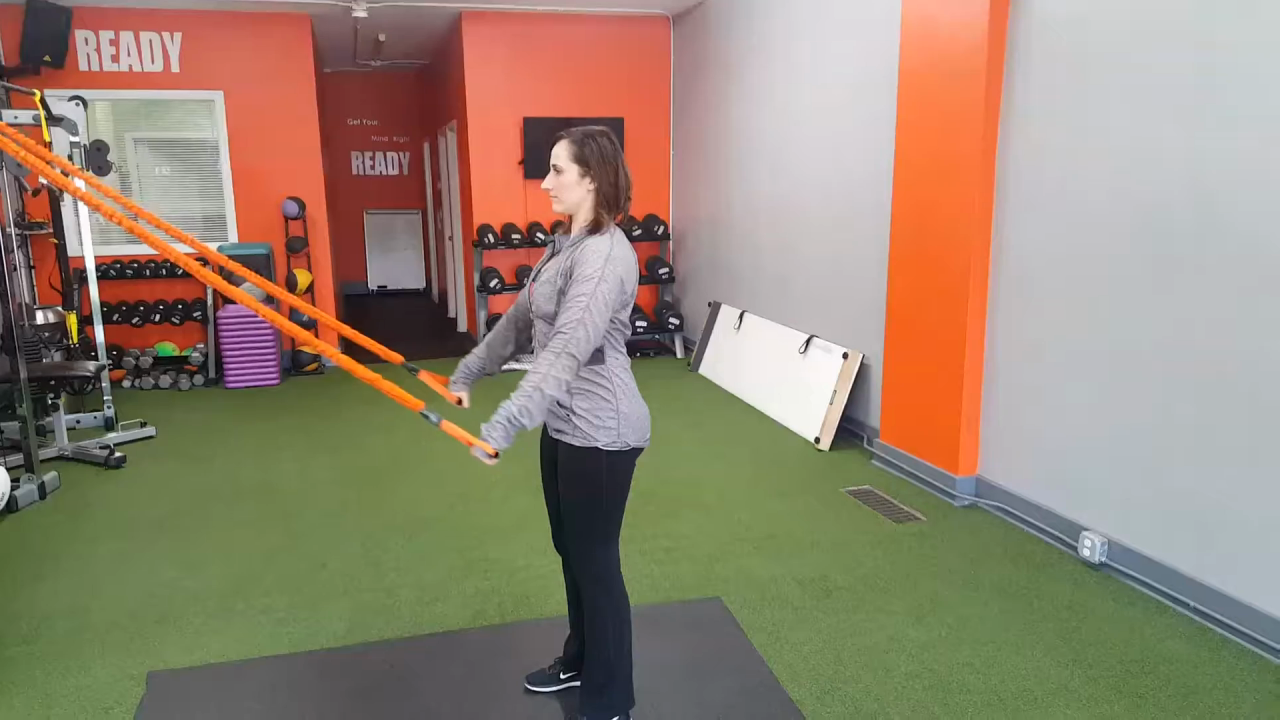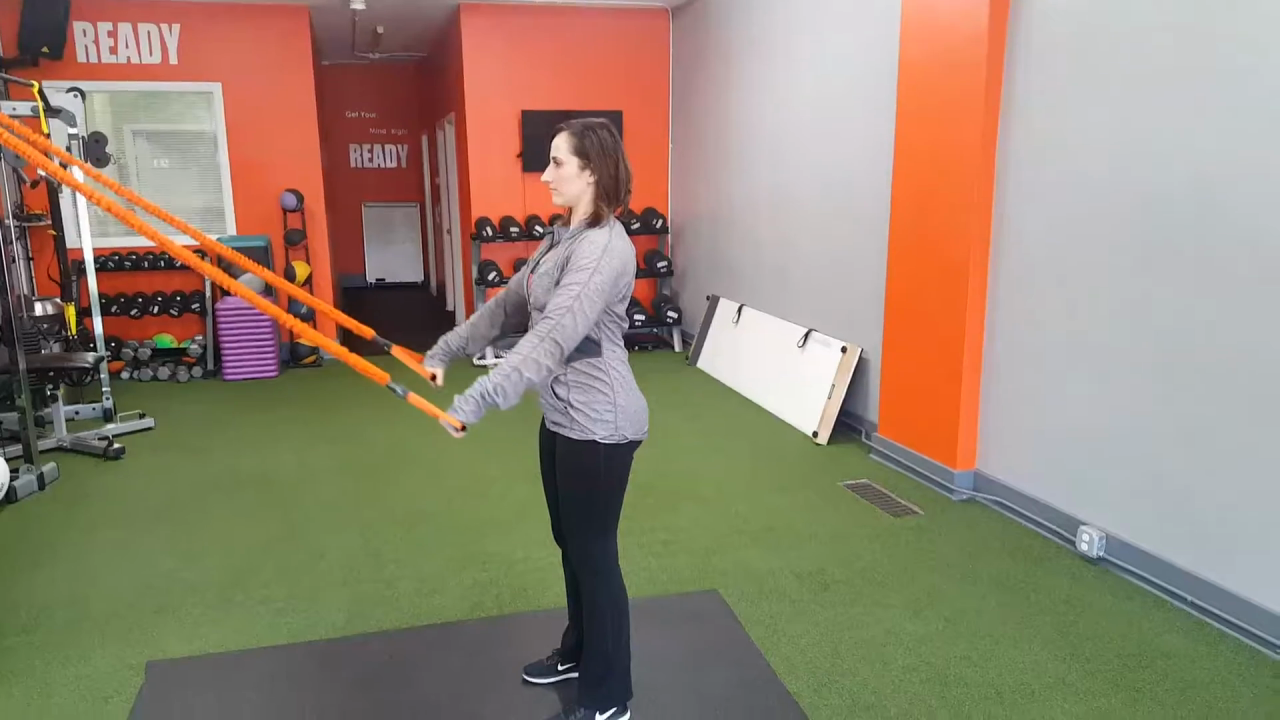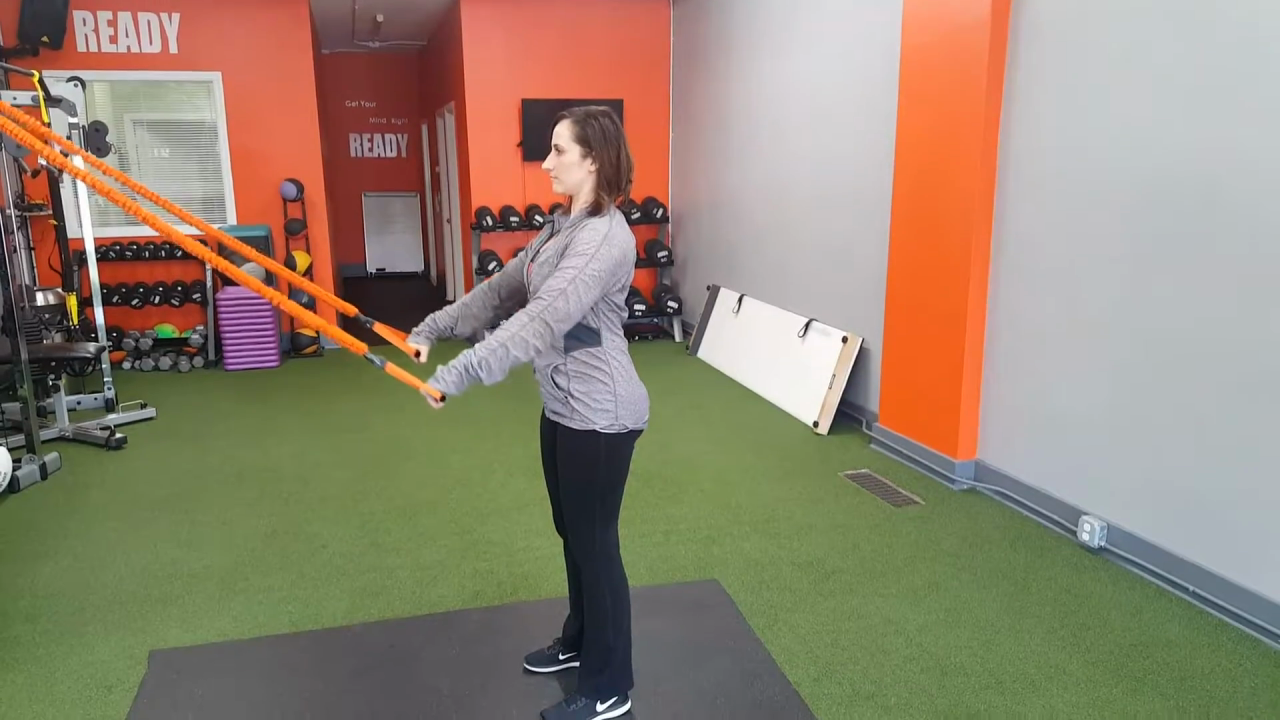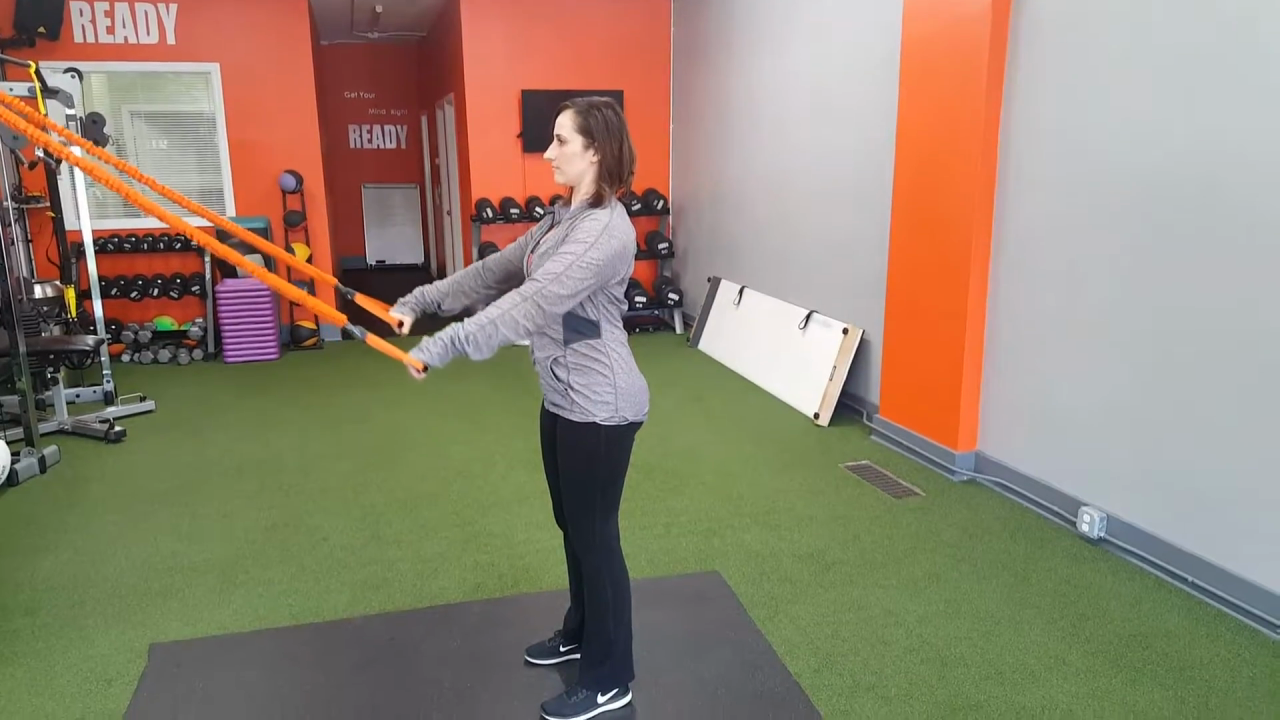
dt=0.3s
person 1, frame 1
left shoulder: (606, 255)
right shoulder: (566, 245)
left elbow: (569, 347)
right elbow: (520, 320)
left wrist: (504, 425)
right wrist: (468, 372)
left hip: (601, 433)
right hip: (565, 426)
left knee: (595, 560)
right knee: (571, 550)
right ankle: (580, 659)
person 1, frame 2
left shoulder: (604, 248)
right shoulder: (564, 238)
left elbow: (553, 336)
right elbow: (509, 305)
left wrist: (476, 401)
right wrist: (445, 351)
left hip: (599, 426)
right hip: (563, 419)
left knee: (594, 553)
right knee: (571, 544)
right ankle: (578, 650)
person 1, frame 3
left shoulder: (605, 237)
right shoulder: (564, 227)
left elbow: (545, 318)
right elbow: (504, 288)
left wrist: (458, 374)
right wrist: (432, 328)
left hip: (599, 414)
right hip: (564, 408)
left knee: (594, 542)
right knee: (572, 533)
right ankle: (580, 640)
person 1, frame 4
left shoulder: (606, 230)
right shoulder: (563, 218)
left elbow: (533, 302)
right elbow: (496, 270)
left wrist: (442, 346)
right wrist: (418, 301)
left hip: (600, 407)
right hip: (564, 400)
left knee: (595, 535)
right knee: (572, 525)
right ankle: (581, 632)
